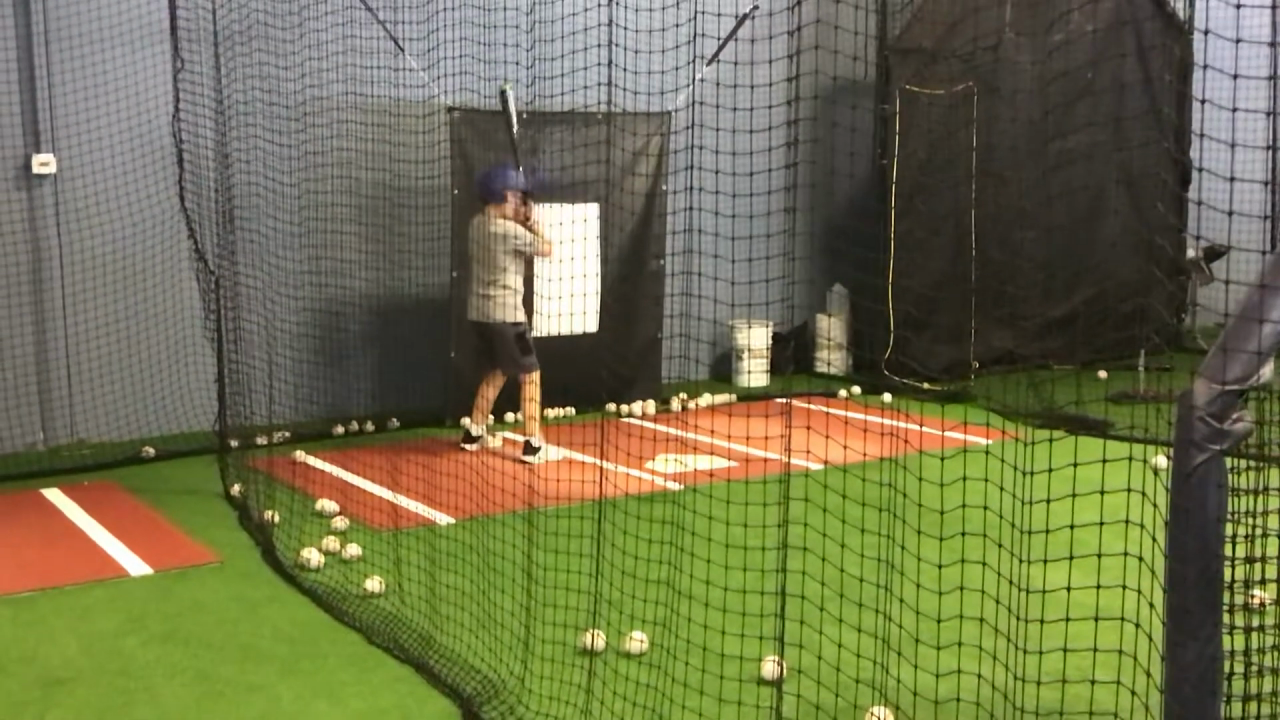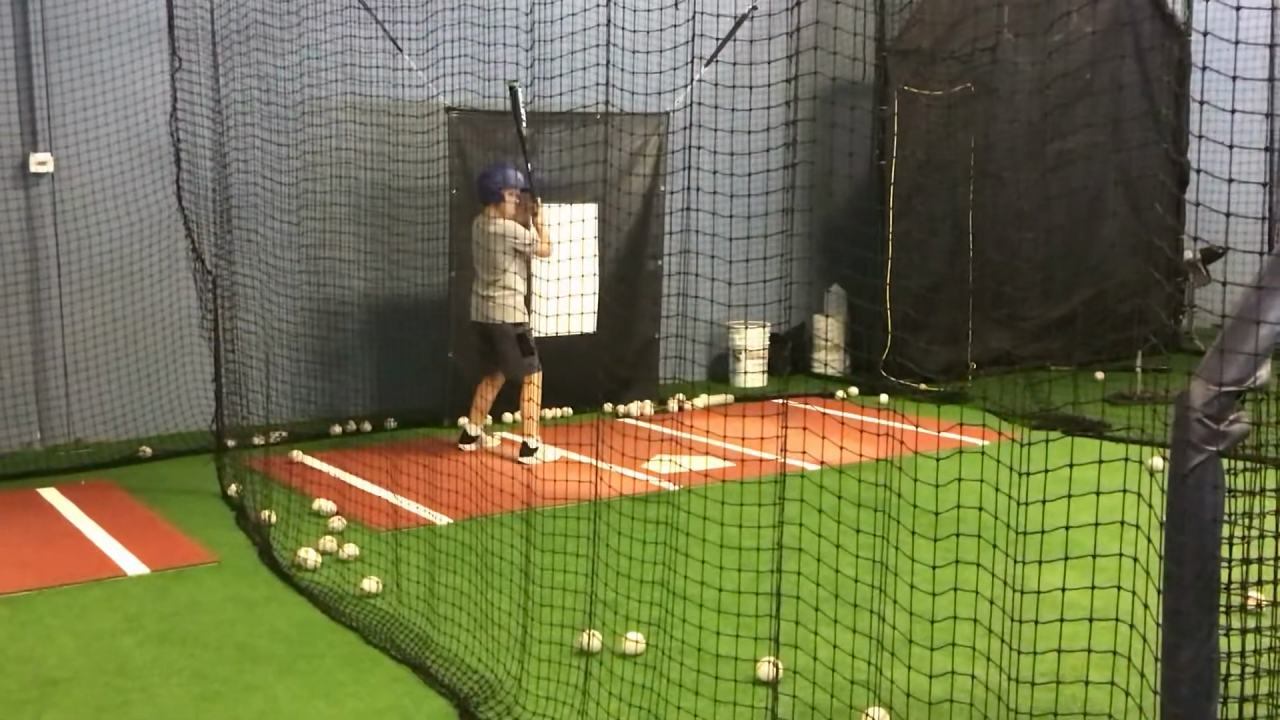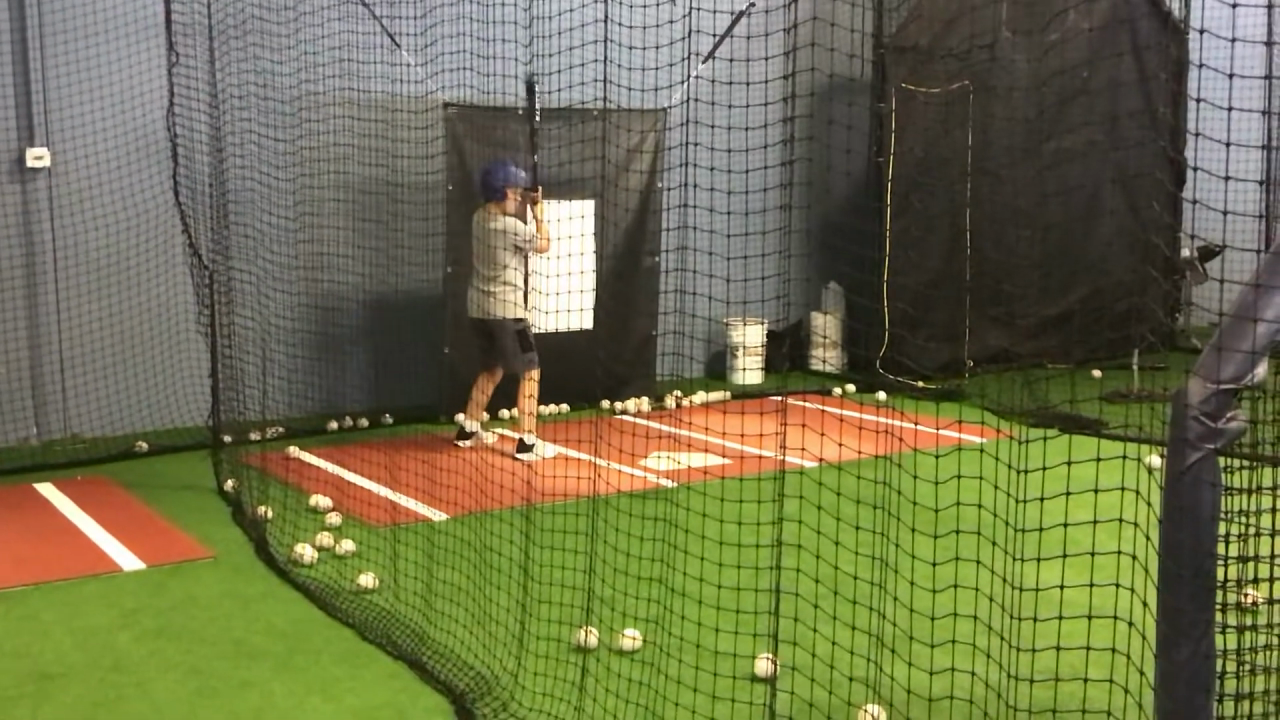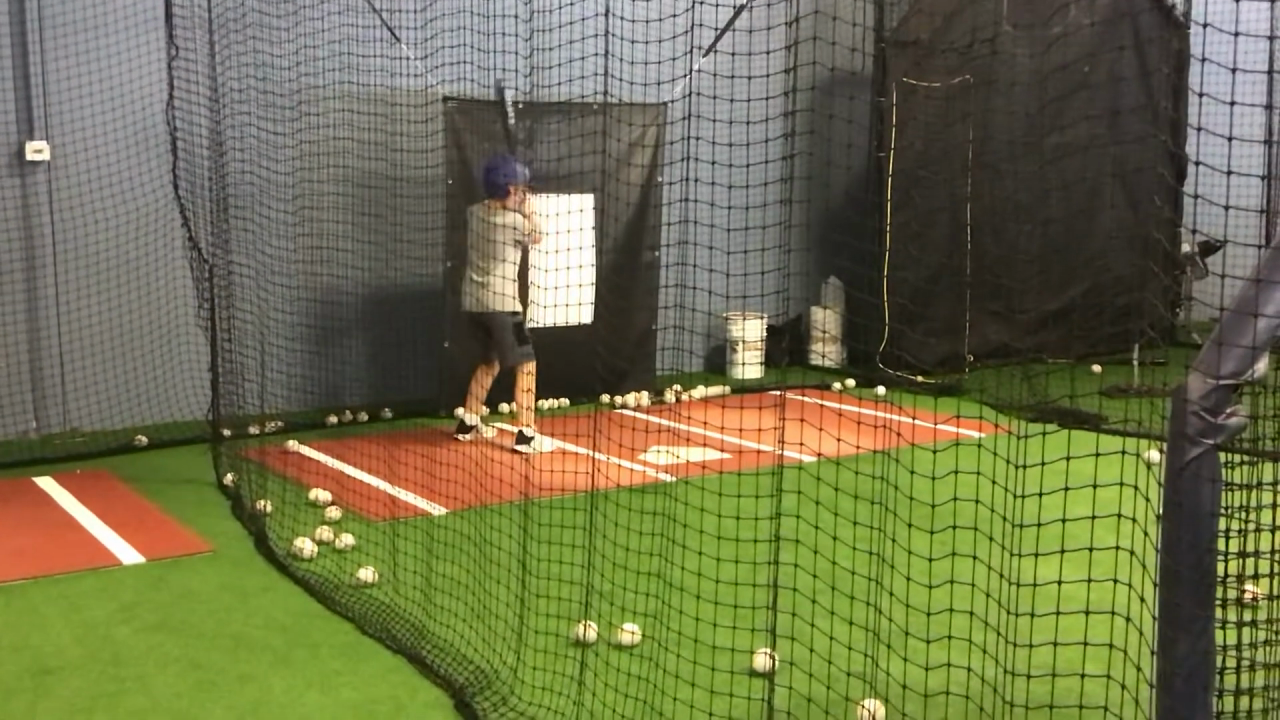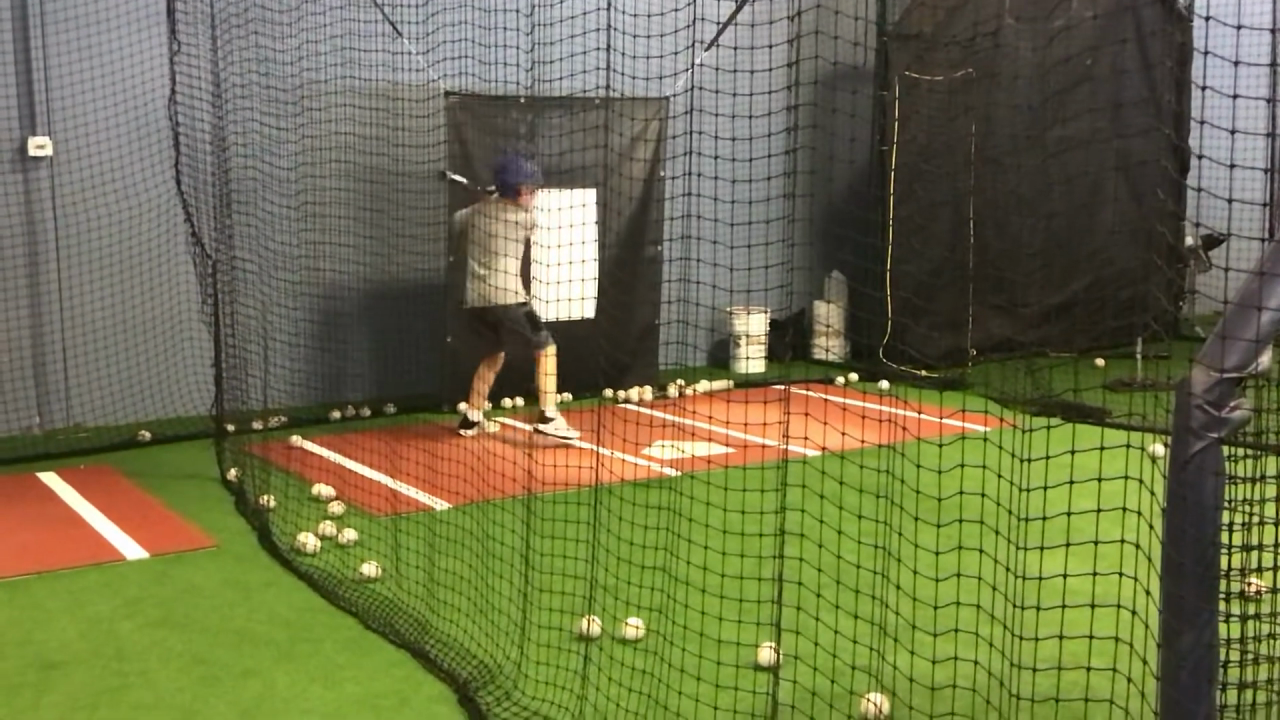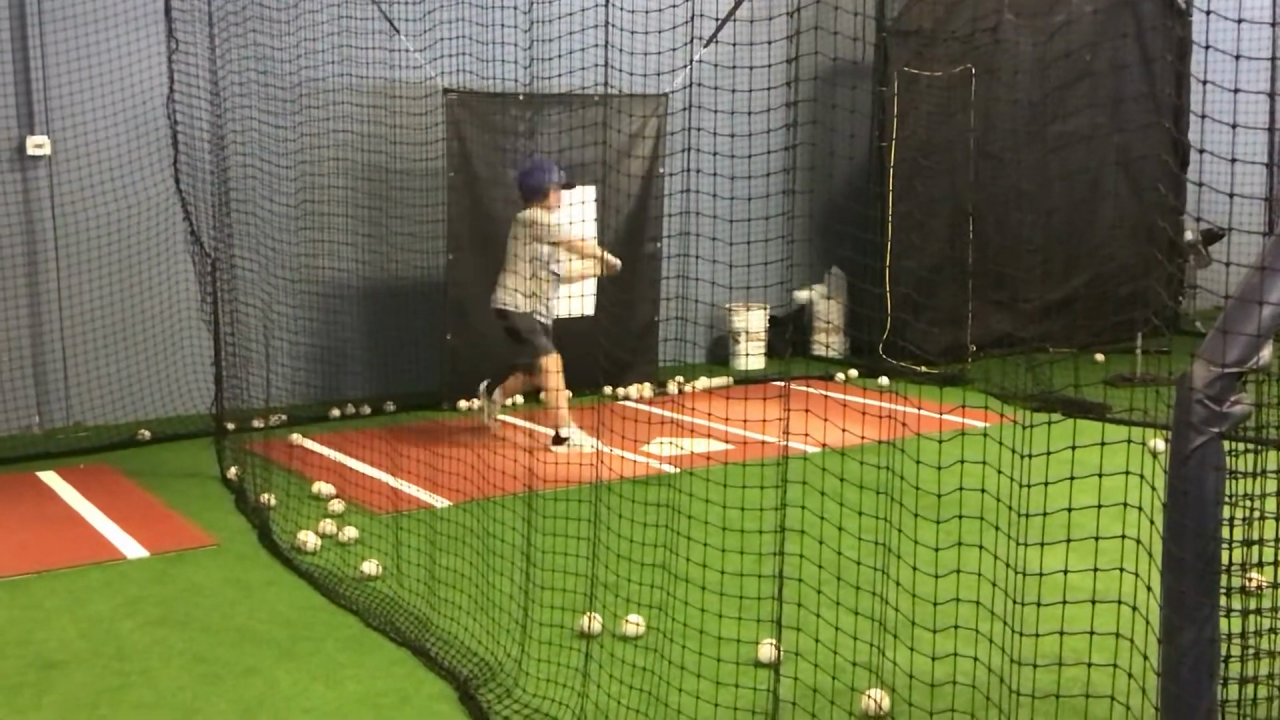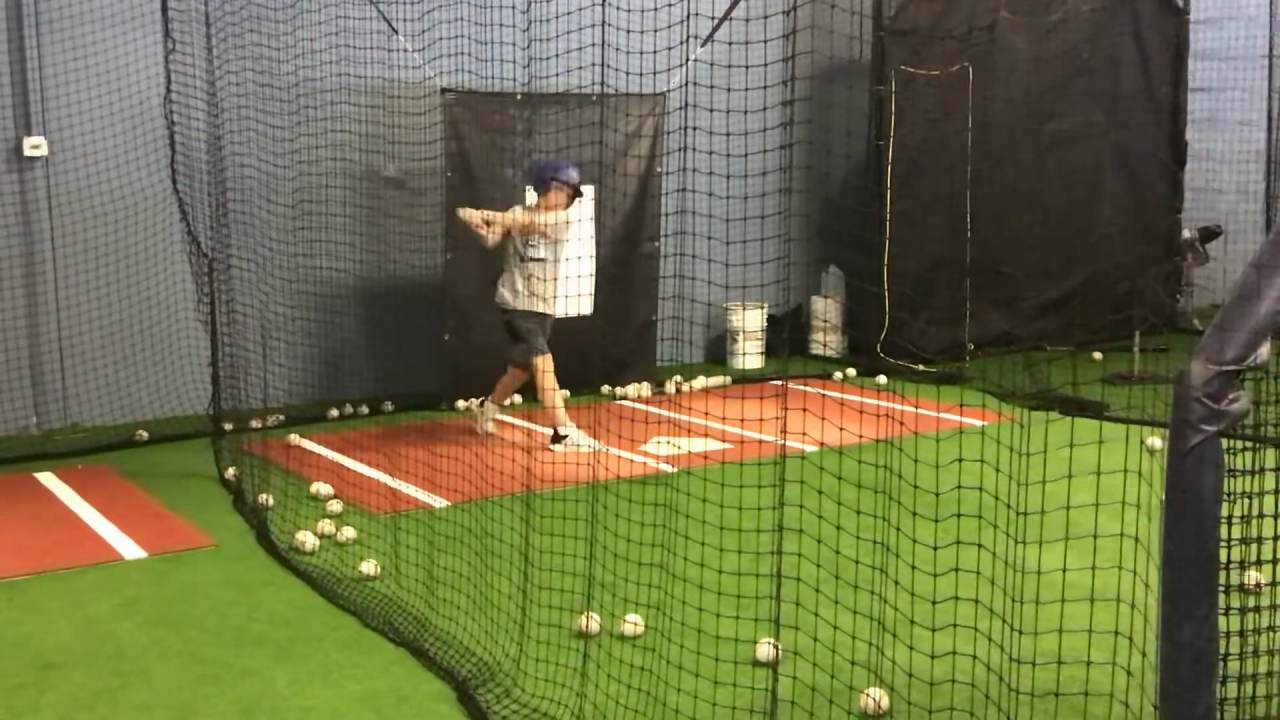
dt=0.4s
person 1, frame 1
left shoulder: (477, 224)
right shoulder: (509, 230)
right elbow: (545, 249)
left wrist: (521, 222)
right wrist: (531, 223)
left hip: (479, 313)
right hip: (505, 314)
left knee: (495, 373)
right knee: (530, 374)
left ankle: (474, 433)
right ankle: (533, 444)
person 1, frame 2
left shoulder: (479, 224)
right shoulder: (510, 230)
right elbow: (545, 249)
left wrist: (524, 217)
right wrist: (538, 220)
left hip: (482, 313)
right hip: (508, 315)
left knee: (494, 374)
right knee: (532, 376)
left ankle: (471, 433)
right ankle: (530, 445)
person 1, frame 3
left shoulder: (479, 218)
right shoulder: (512, 227)
right elbow: (544, 245)
left wrist: (524, 205)
right wrist: (538, 212)
left hip: (479, 309)
right hip: (506, 311)
left knee: (492, 369)
right knee: (530, 371)
left ankle: (468, 429)
right ankle: (527, 441)
person 1, frame 4
left shoulder: (475, 212)
right shoulder: (515, 221)
right elbow: (537, 237)
left wrist: (516, 207)
right wrist: (525, 209)
left hip: (473, 302)
right hip: (501, 304)
left knee: (490, 361)
right knee: (525, 364)
left ankle: (468, 423)
right ankle: (526, 434)
person 1, frame 5
left shoulder: (476, 211)
right shoulder: (524, 218)
left elbow: (457, 228)
right wrist: (504, 199)
left hip: (475, 300)
right hip: (506, 298)
left knee: (493, 355)
right knee: (546, 349)
left ankle: (472, 418)
right ankle: (549, 415)
person 1, frame 6
left shoulder: (544, 223)
right shoulder: (531, 219)
left elbow: (552, 271)
right elbow: (578, 246)
right wrist: (606, 258)
left hip: (536, 310)
right hip: (514, 306)
left knee: (534, 373)
right knee: (549, 362)
left ankle: (494, 393)
right ankle: (565, 434)
person 1, frame 7
left shoulder: (561, 219)
right shoulder: (517, 211)
left elbow: (531, 222)
right elbow: (491, 237)
left wrist: (487, 216)
right wrist: (477, 223)
left hip: (543, 305)
right hip: (515, 302)
left knee: (521, 369)
right knee: (543, 362)
left ankle: (487, 407)
right ankle: (563, 431)
